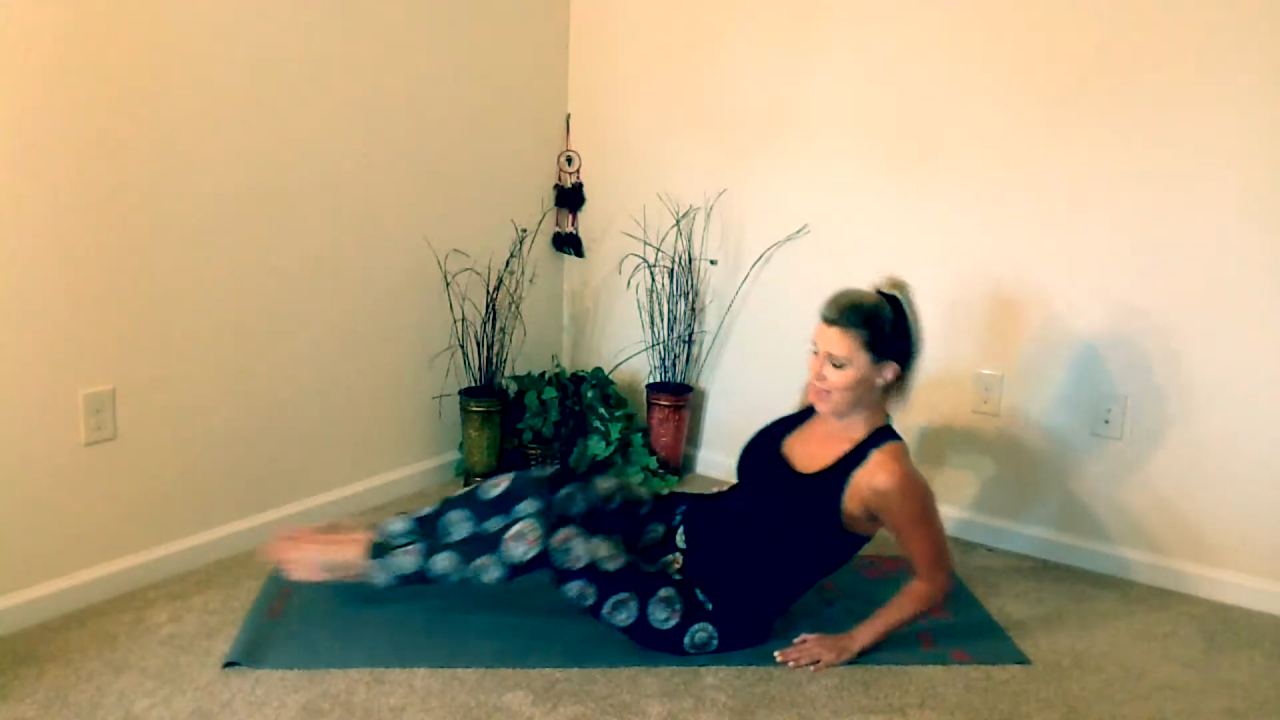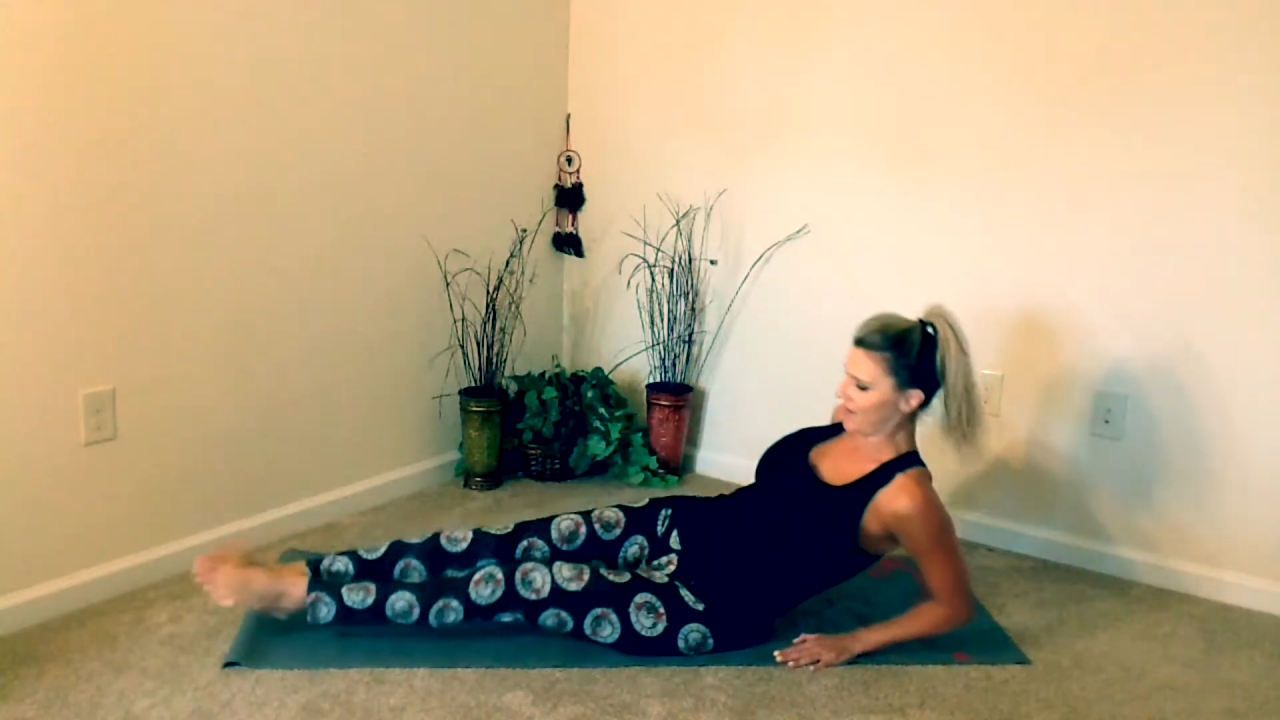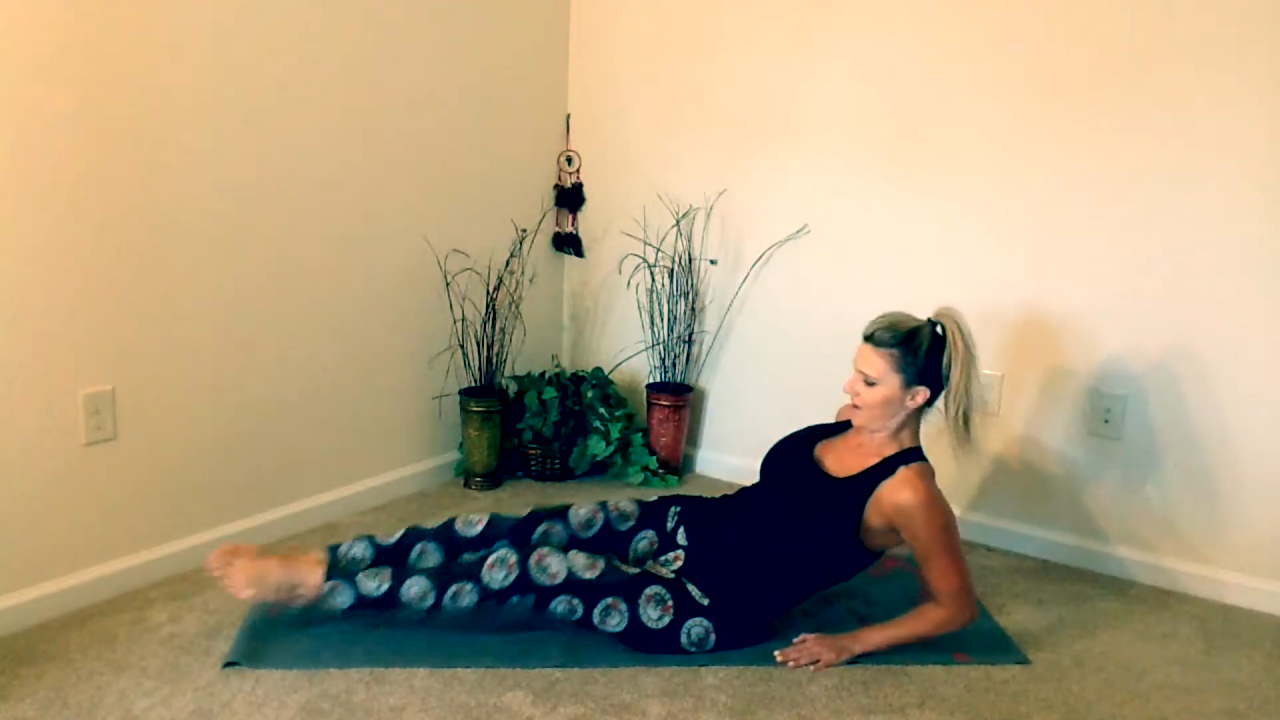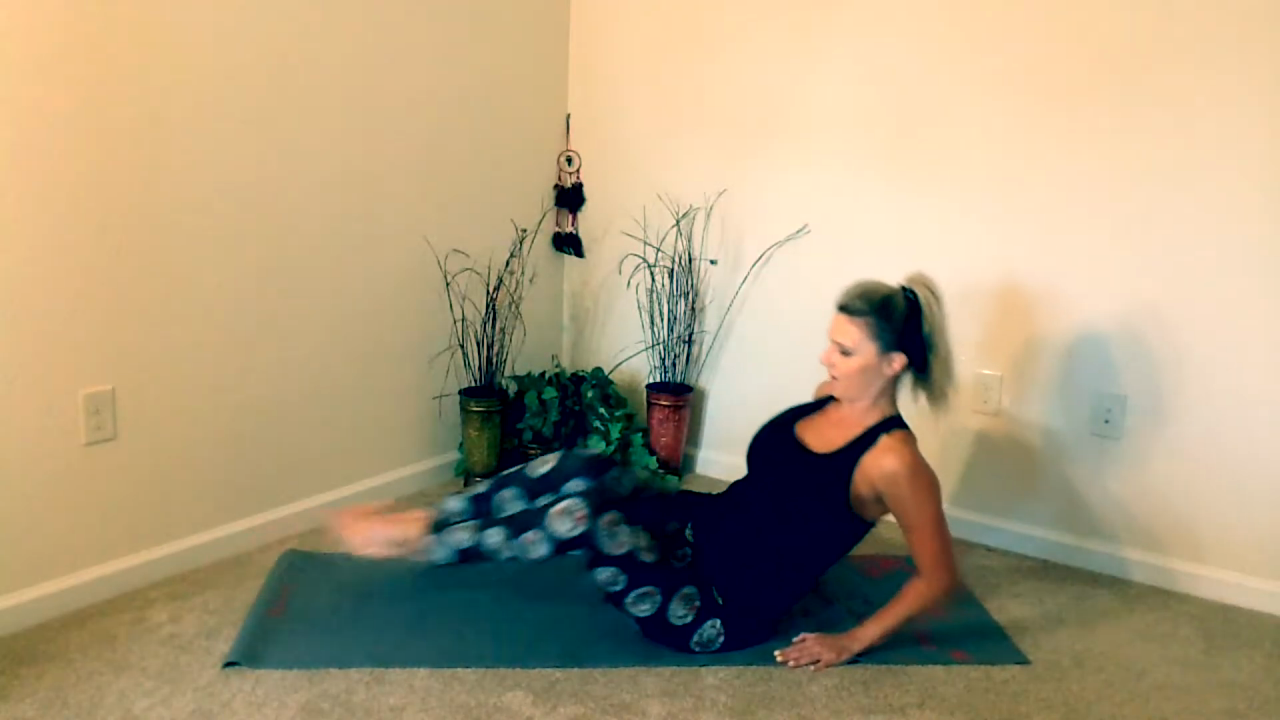
dt=0.2s
person 1, frame 1
left shoulder: (885, 477)
right shoulder: (827, 401)
left elbow: (934, 578)
left wrist: (850, 641)
left hip: (712, 613)
right hip: (692, 527)
left knee: (546, 541)
right knee: (542, 493)
left ankle: (366, 559)
right ankle: (365, 546)
person 1, frame 2
left shoulder: (905, 499)
right shoulder: (848, 426)
left elbow: (952, 603)
left wrist: (849, 642)
left hip: (707, 613)
right hip: (680, 529)
left knee: (513, 586)
right knee: (501, 548)
left ankle: (298, 596)
right ankle: (293, 581)
person 1, frame 3
left shoulder: (908, 495)
right shoulder: (852, 424)
left elbow: (956, 605)
left wrist: (850, 645)
left hip: (710, 612)
right hip: (686, 531)
left knee: (520, 567)
right knee: (511, 532)
left ankle: (312, 585)
right ankle: (316, 568)
person 1, frame 4
left shoulder: (894, 462)
right shoulder: (832, 398)
left elbow: (938, 577)
left wrist: (851, 644)
left hip: (717, 614)
right hip: (701, 532)
left knee: (577, 510)
right knee: (581, 470)
left ankle: (429, 540)
right ankle: (441, 523)
